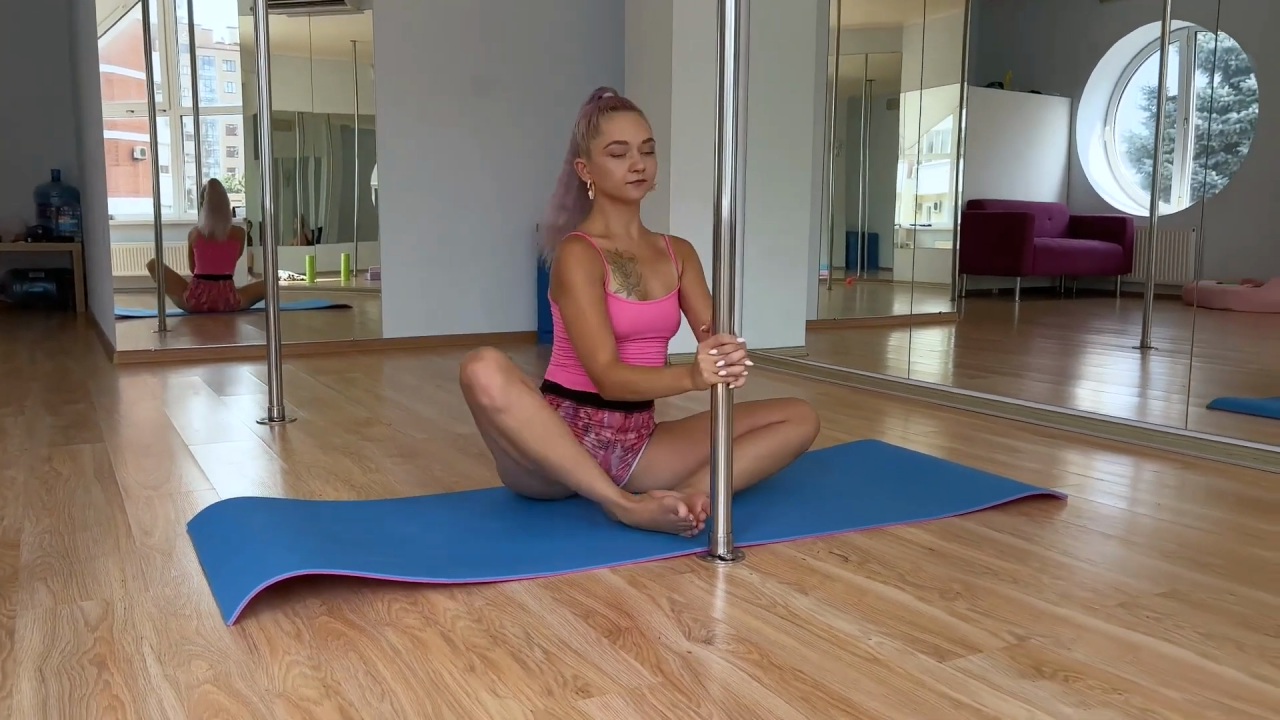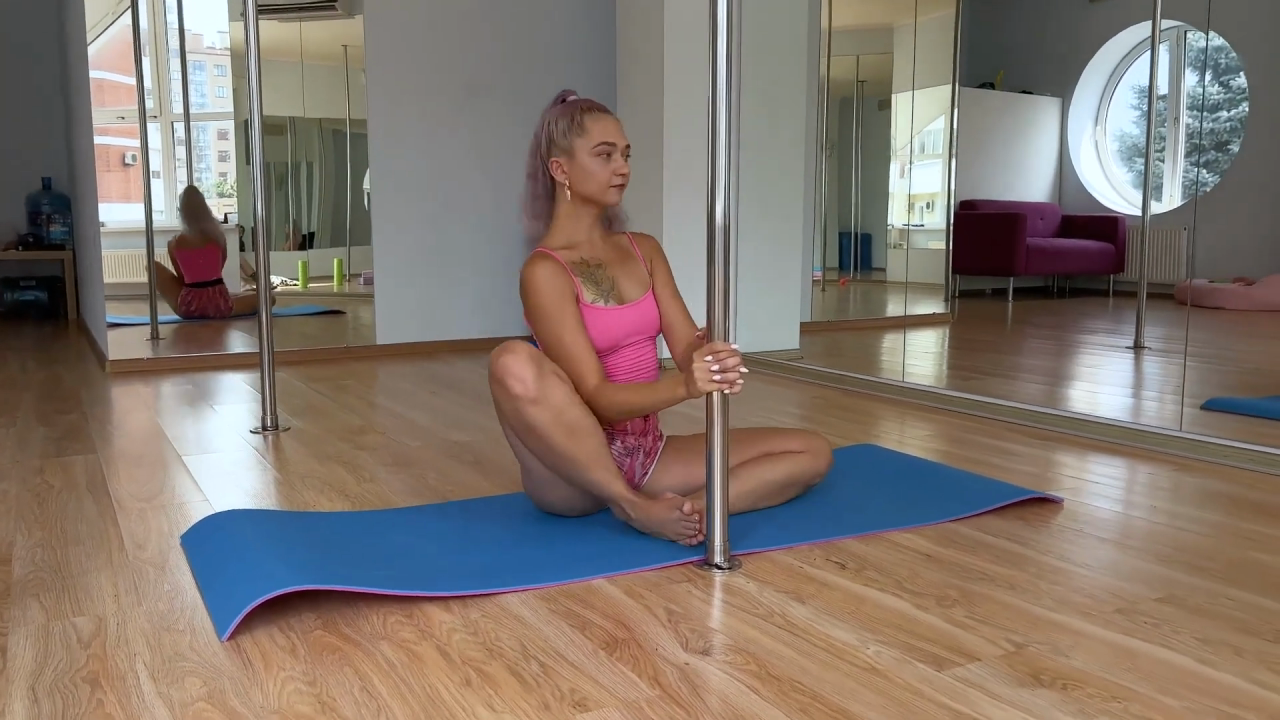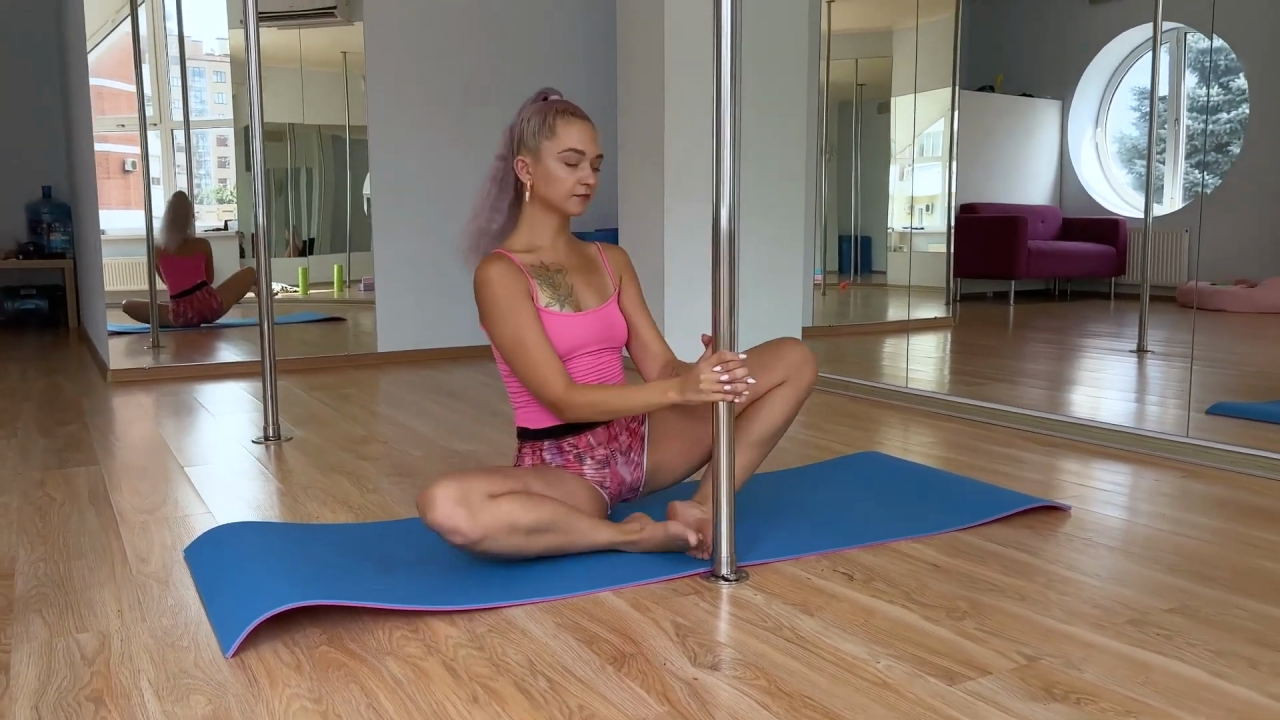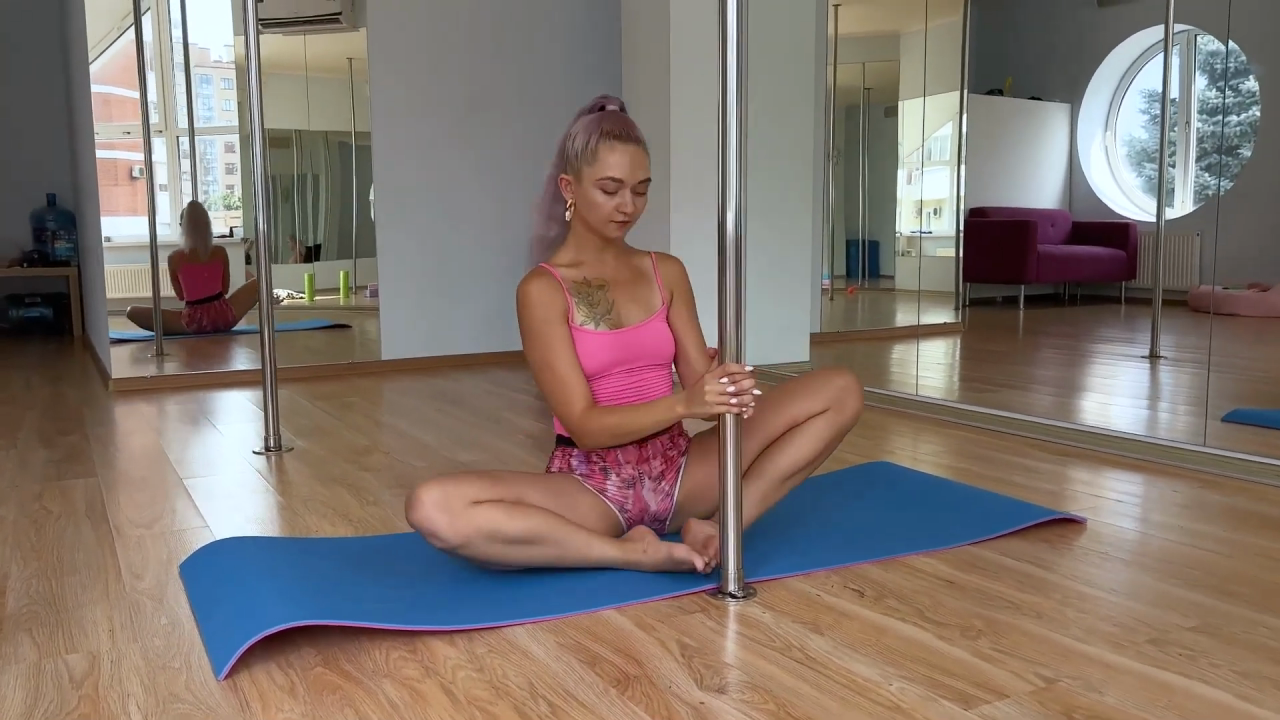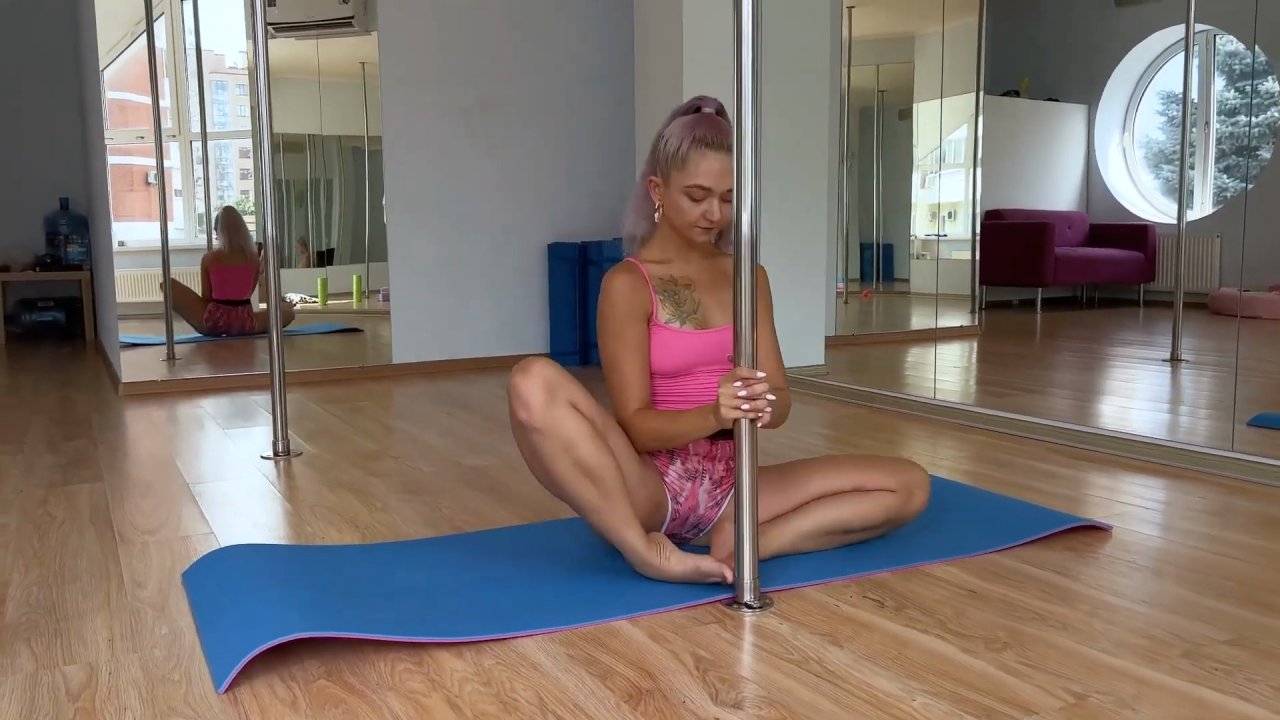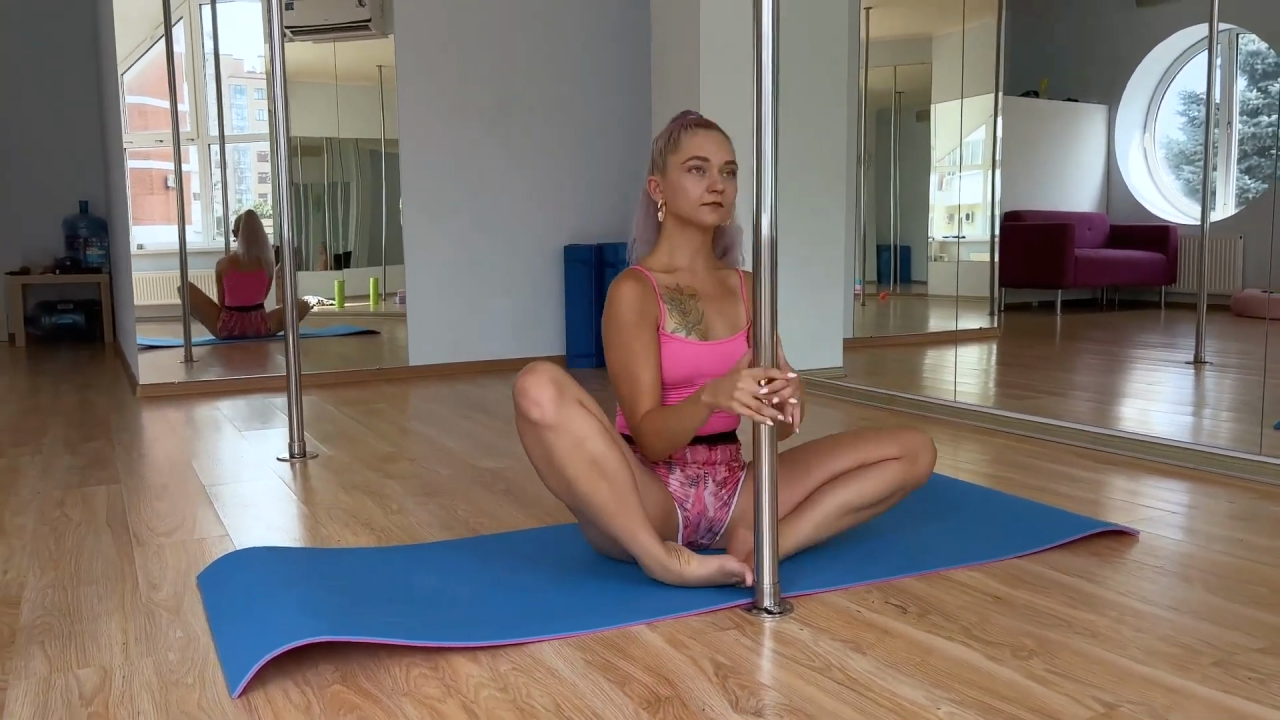
dt=0.4s
person 1, frame 1
left shoulder: (678, 253)
right shoulder: (578, 254)
left elbow: (715, 342)
right elbow: (607, 375)
left wrist: (727, 358)
right wrist: (689, 376)
left hip: (639, 443)
right hip: (564, 440)
left knee: (800, 419)
right knee: (484, 369)
left ankle: (687, 495)
right ankle: (625, 504)
person 1, frame 2
left shoulder: (644, 250)
right shoulder: (545, 271)
left elbow: (686, 346)
right elbow: (597, 397)
left wrist: (713, 360)
right wrist: (683, 385)
left hip: (646, 450)
right hip: (574, 470)
left knee: (814, 453)
right knee: (513, 362)
left ankle: (691, 507)
right ankle: (635, 506)
person 1, frame 3
left shoulder: (612, 261)
right shoulder: (499, 273)
left elbow: (660, 366)
right elbow: (562, 399)
left wrist: (705, 374)
right wrist: (680, 390)
left hip: (637, 447)
right hip: (561, 472)
left knee: (794, 359)
right knee: (445, 507)
left ankle: (702, 508)
right ankle: (627, 534)
person 1, frame 4
left shoulder: (667, 272)
right shoulder: (542, 289)
left elbow: (698, 383)
right elbow: (584, 425)
left wrist: (724, 388)
right wrist: (685, 404)
left hip: (675, 472)
right hip: (590, 486)
left knee: (841, 392)
right knee: (431, 508)
left ankle: (718, 527)
right ankle: (628, 552)
person 1, frame 5
left shoulder: (749, 278)
right shoulder: (628, 283)
left elbow: (779, 399)
right elbow: (637, 425)
left wrist: (764, 403)
right wrist: (714, 414)
left hip: (726, 483)
right hip: (647, 484)
left knee: (911, 487)
right knee: (533, 382)
left ankle: (741, 545)
right ankle: (647, 551)
person 1, frame 6
left shoulder: (749, 288)
right shoulder: (633, 290)
left elbow: (780, 426)
right elbow: (648, 434)
left wrist: (784, 400)
right wrist: (712, 398)
left hip: (730, 488)
right hip: (650, 494)
left knee: (914, 450)
right knee: (538, 385)
left ankle: (762, 546)
right ankle: (663, 559)
